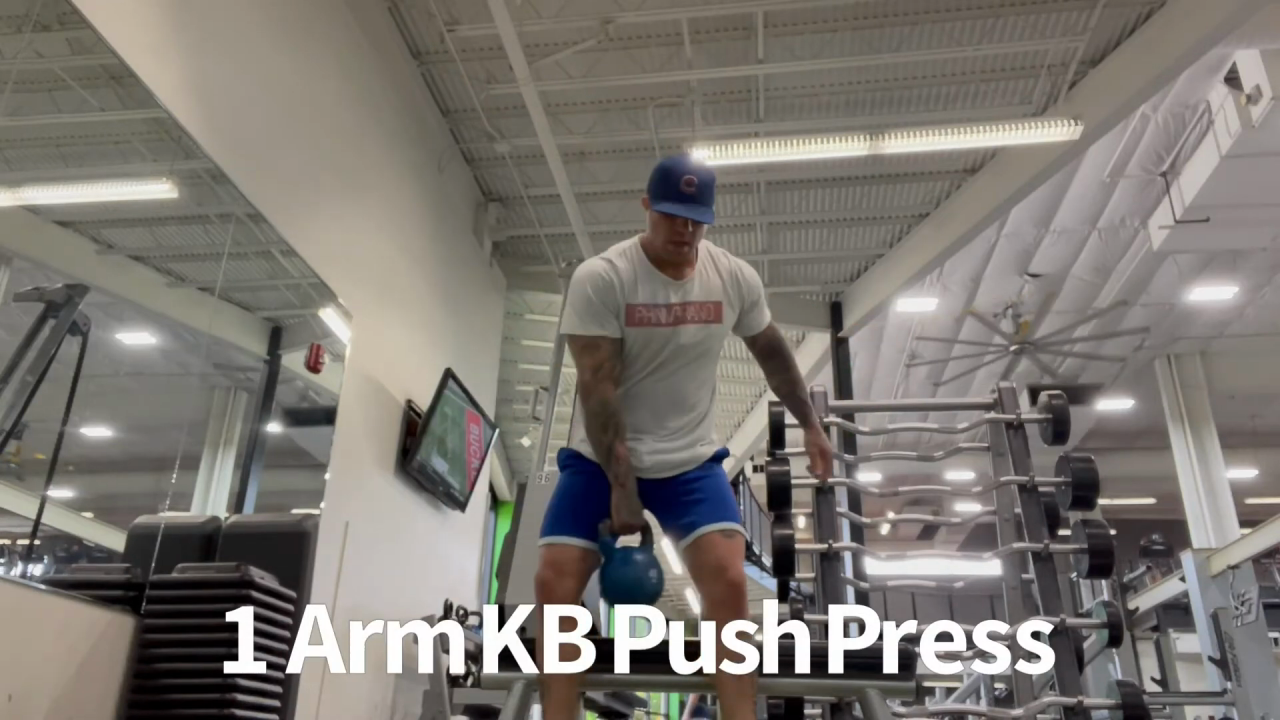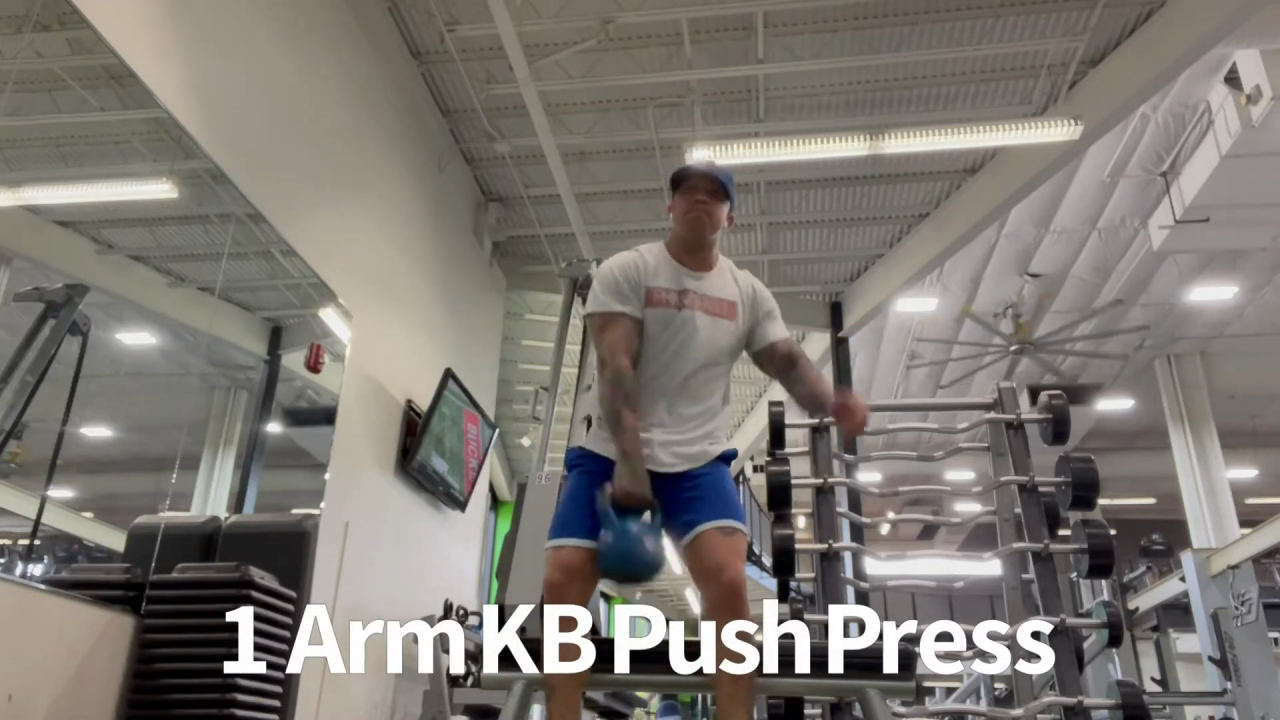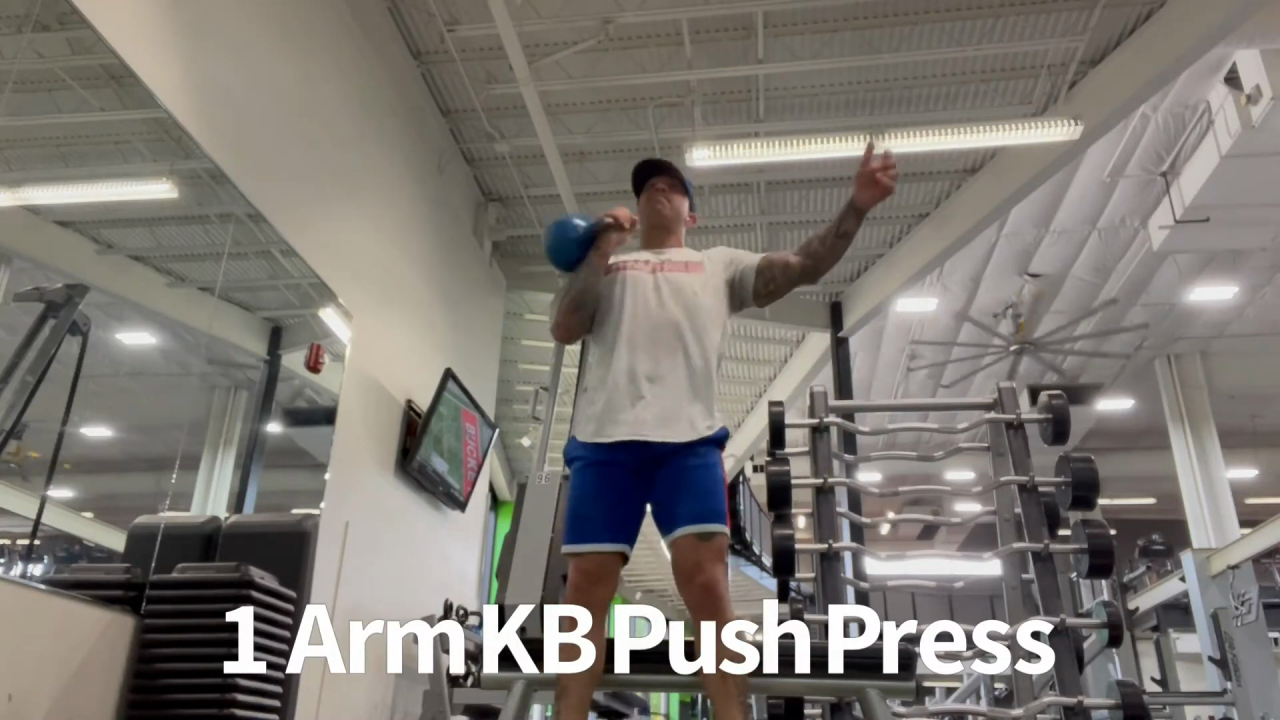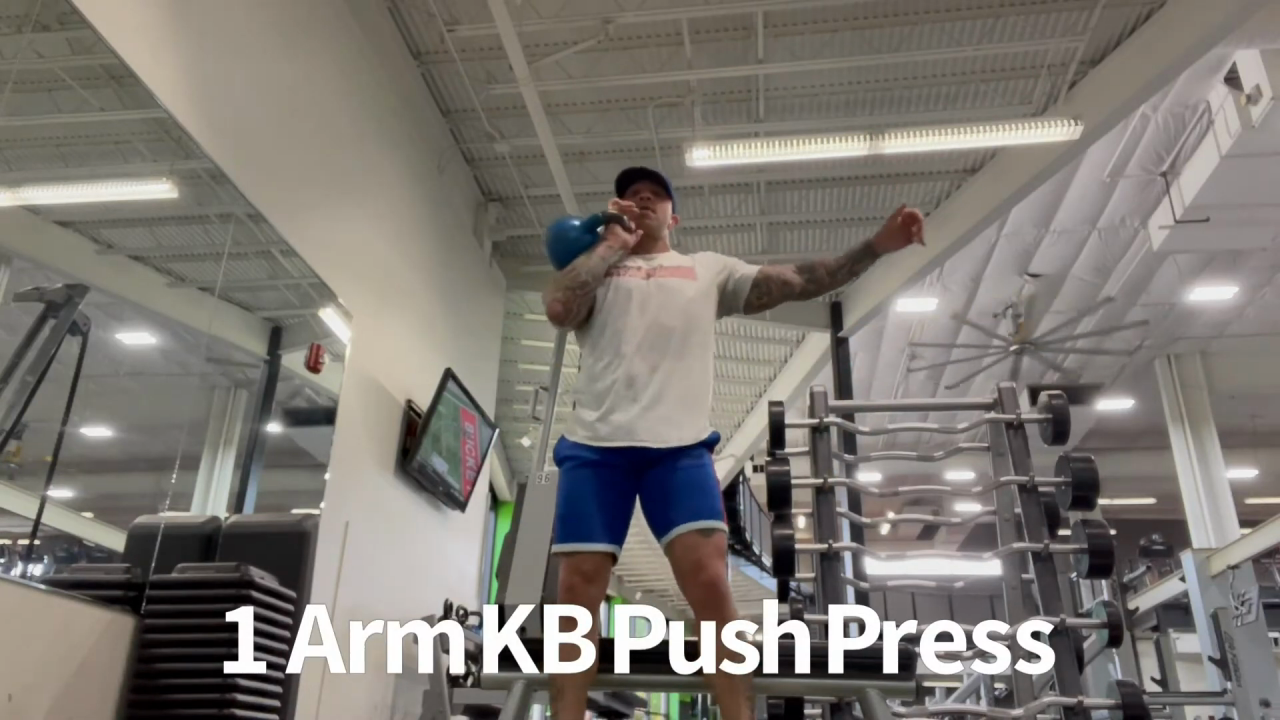
dt=0.5s
person 1, frame 1
left shoulder: (736, 277)
right shoulder: (600, 278)
left elbow: (772, 350)
right elbow: (598, 390)
left wrist: (810, 423)
right wrist: (622, 488)
left hip: (692, 462)
right hip: (602, 460)
left knee: (728, 583)
right knee: (555, 585)
person 1, frame 2
left shoulder: (746, 291)
right shoulder: (624, 271)
left elbow: (788, 363)
right elbow: (615, 368)
left wrist: (832, 402)
right wrist: (629, 463)
left hip: (699, 460)
right hip: (606, 455)
left knee: (728, 583)
right knee: (561, 587)
person 1, frame 3
left shoulder: (720, 264)
right shoulder: (605, 265)
left elbow: (803, 267)
right elbow: (563, 329)
left wrist: (858, 203)
right wrist: (599, 252)
left hip: (688, 439)
right hip: (604, 440)
left knee: (705, 585)
right knee: (585, 590)
person 1, frame 4
left shoulder: (708, 269)
right shoulder: (594, 269)
left elbow: (797, 281)
right elbow: (558, 309)
left wrist: (877, 245)
right wrist: (609, 245)
left hip: (678, 444)
right hip: (594, 445)
left knee: (710, 586)
right knee: (577, 591)
